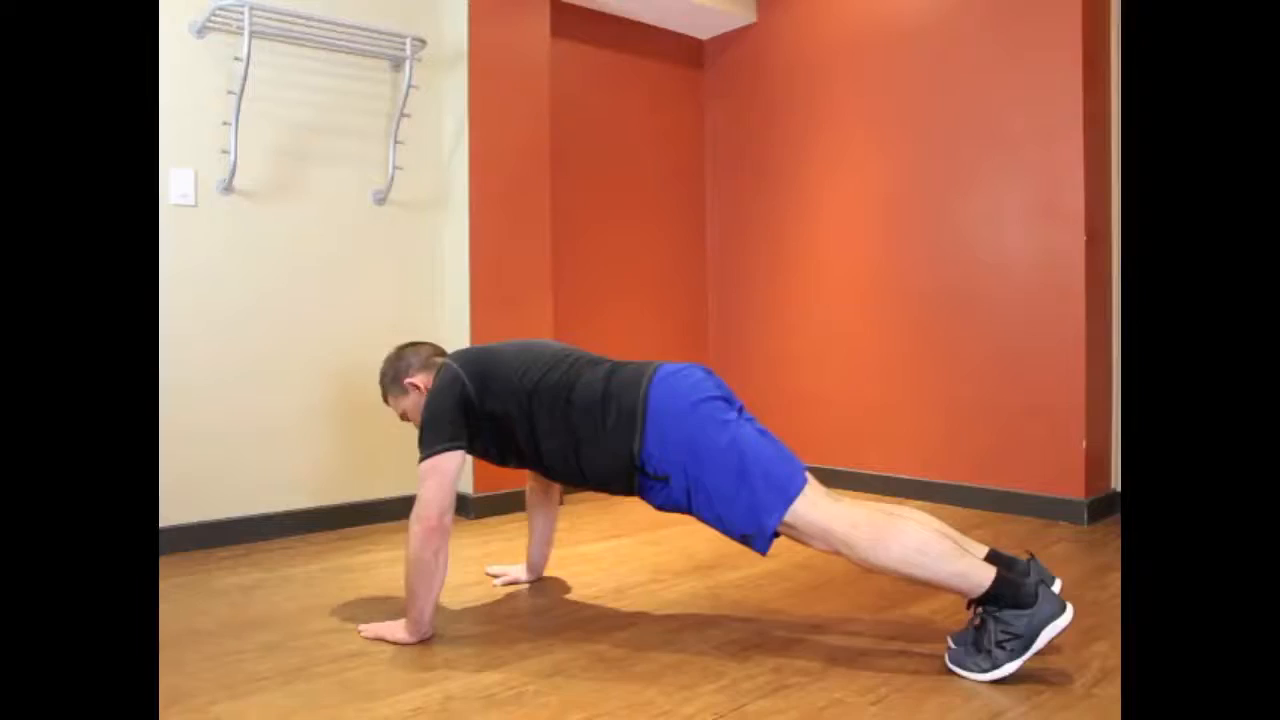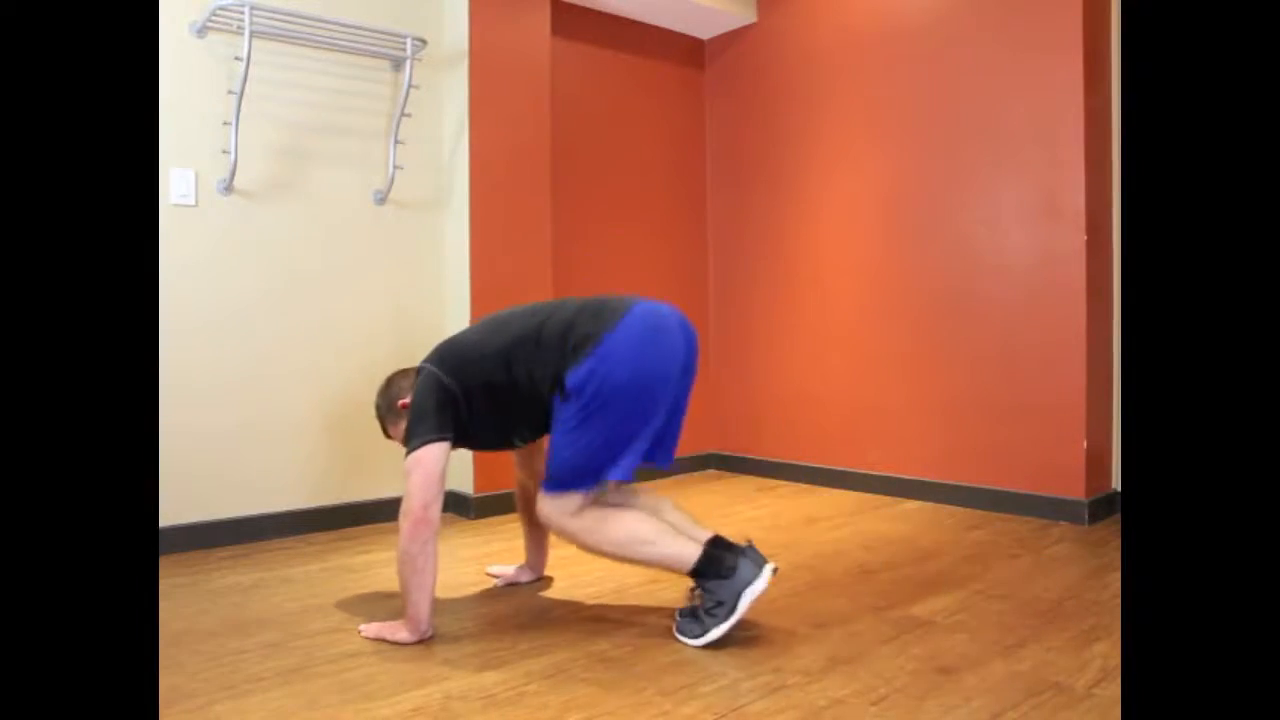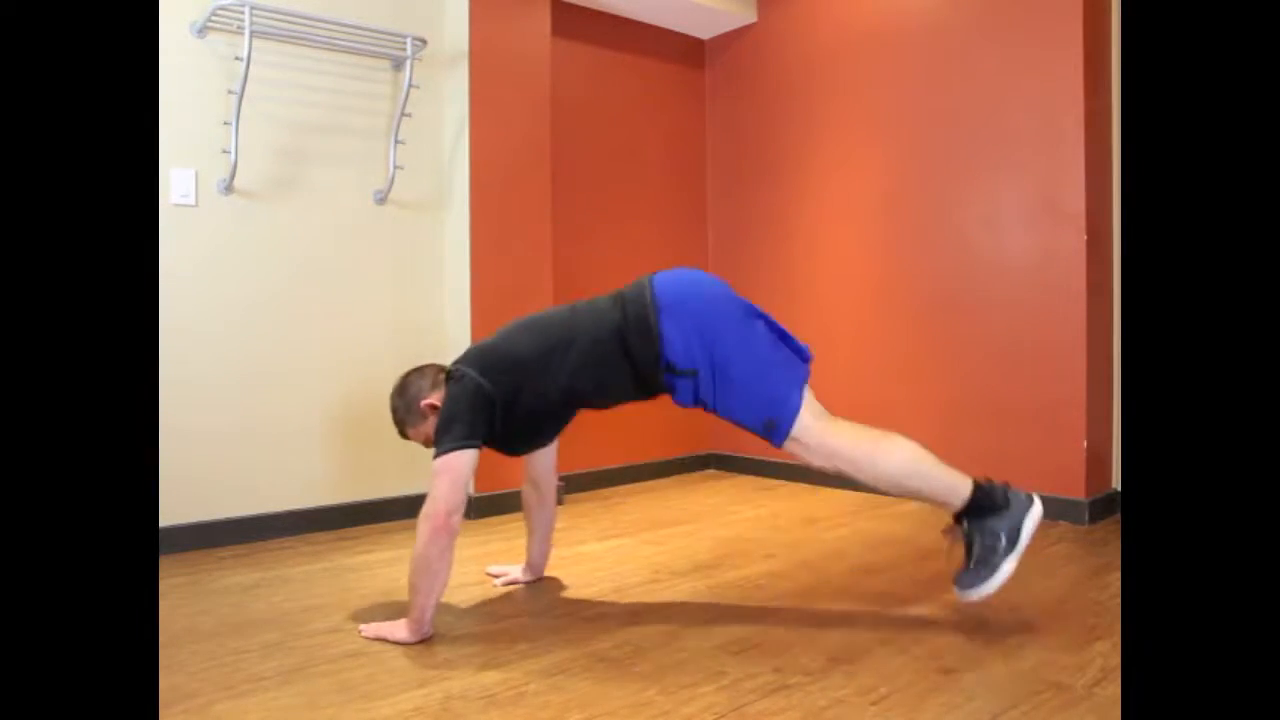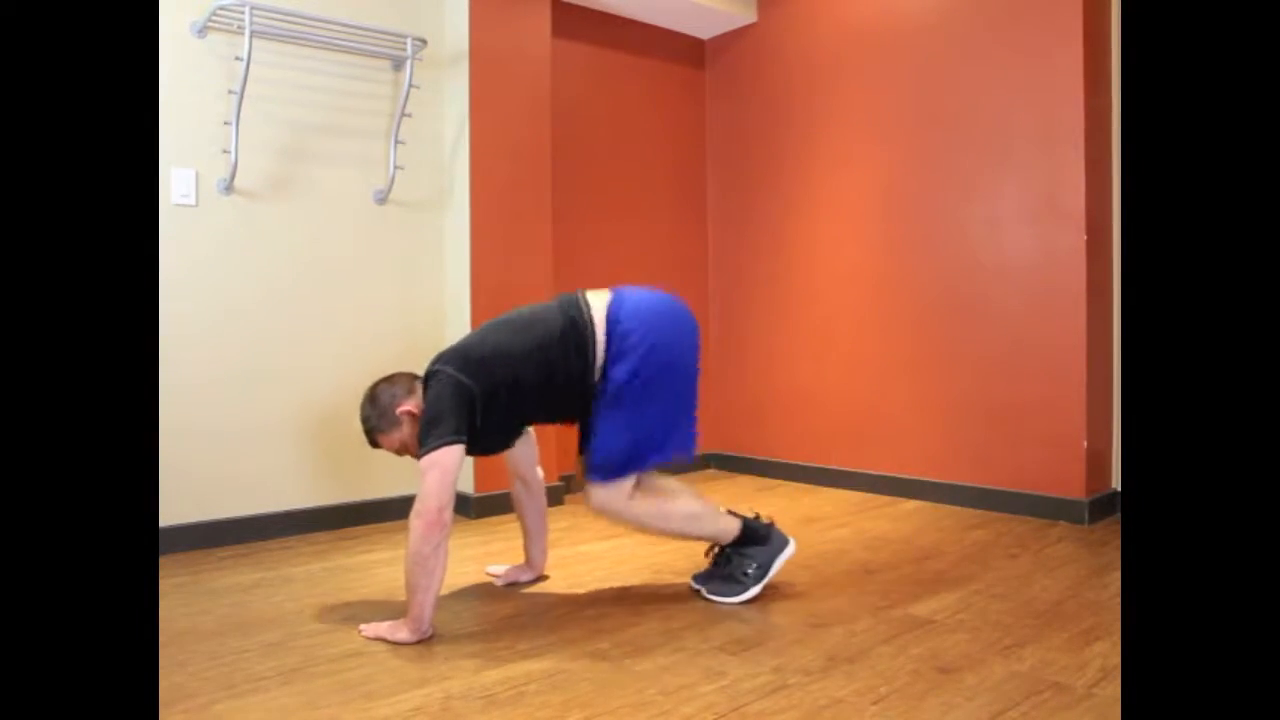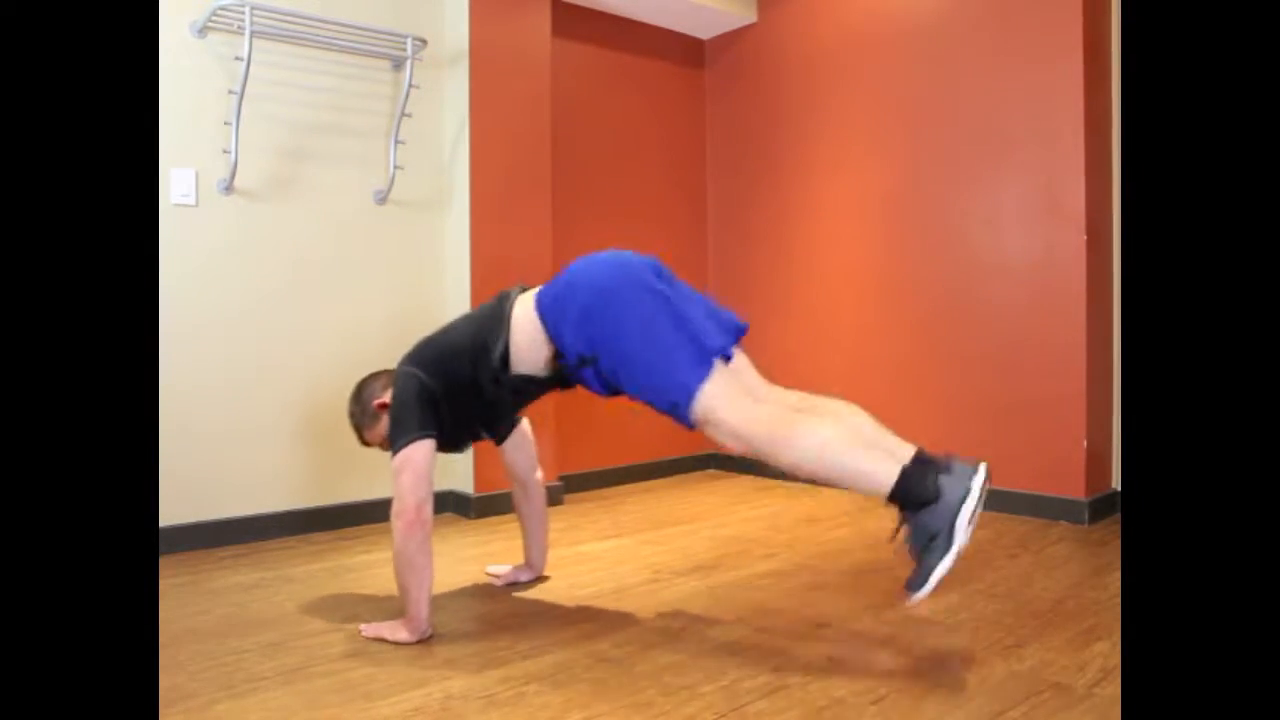
dt=1s
person 1, frame 1
left shoulder: (449, 391)
right shoulder: (497, 376)
left elbow: (431, 519)
right elbow: (545, 463)
left wrist: (416, 623)
right wrist: (533, 566)
left hip: (667, 426)
right hip: (677, 402)
left knee: (820, 522)
right knee: (821, 512)
left ankle: (1017, 597)
right ankle: (1010, 568)
person 1, frame 2
left shoulder: (432, 392)
right shoulder: (473, 381)
left elbow: (420, 515)
right elbow: (531, 477)
left wrist: (414, 625)
right wrist: (532, 566)
left hip: (621, 352)
right hip: (657, 332)
left knee: (563, 511)
right knee: (591, 495)
left ankle: (723, 569)
right ankle: (726, 554)
person 1, frame 3
left shoulder: (467, 393)
right shoulder: (506, 383)
left elbow: (441, 516)
right elbow: (541, 474)
left wrist: (417, 623)
right wrist: (533, 565)
left hip: (678, 316)
right hip: (679, 313)
left knee: (814, 438)
right knee: (813, 434)
left ankle: (990, 506)
right ankle: (984, 508)
person 1, frame 4
left shoulder: (447, 397)
right shoulder: (479, 395)
left elbow: (431, 515)
right elbow: (528, 474)
left wrist: (413, 626)
right wrist: (534, 564)
left hip: (645, 334)
right hip: (637, 328)
left knee: (606, 497)
right knee: (626, 481)
left ankle: (754, 538)
right ankle: (738, 530)
person 1, frame 5
left shoulder: (414, 389)
right shoulder: (475, 389)
left elbow: (411, 508)
right elbow: (524, 469)
left wrist: (413, 620)
right wrist: (531, 562)
left hip: (596, 301)
right hip: (625, 288)
left knee: (740, 419)
right knee: (759, 401)
left ankle: (926, 491)
right ankle: (932, 482)
